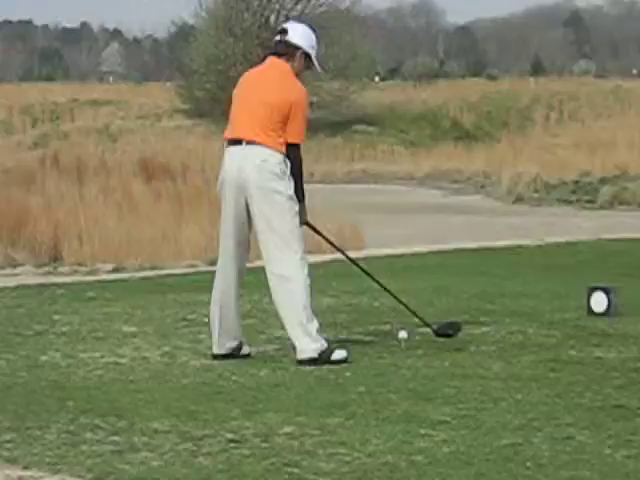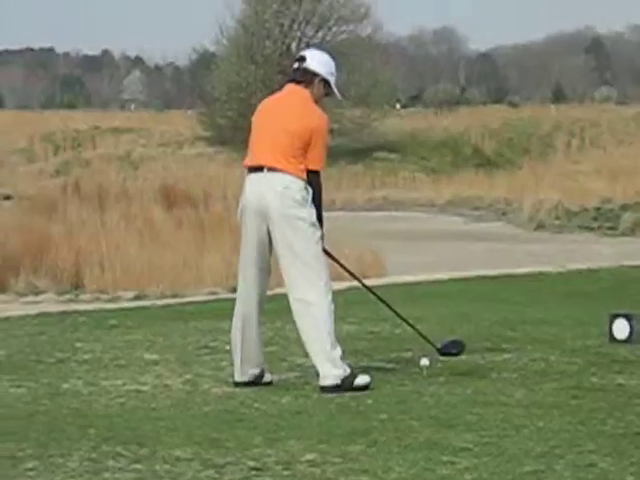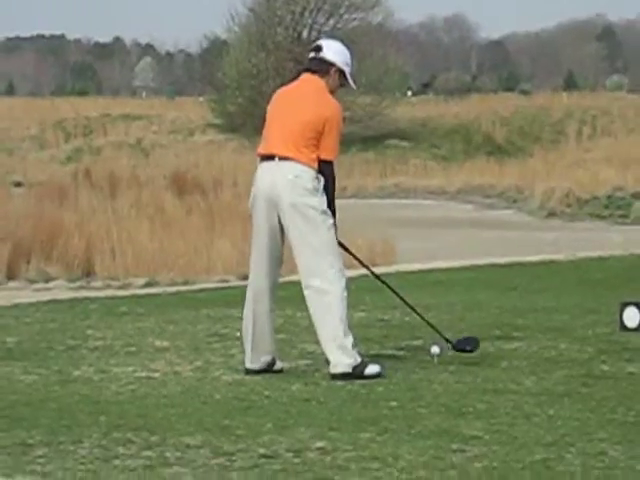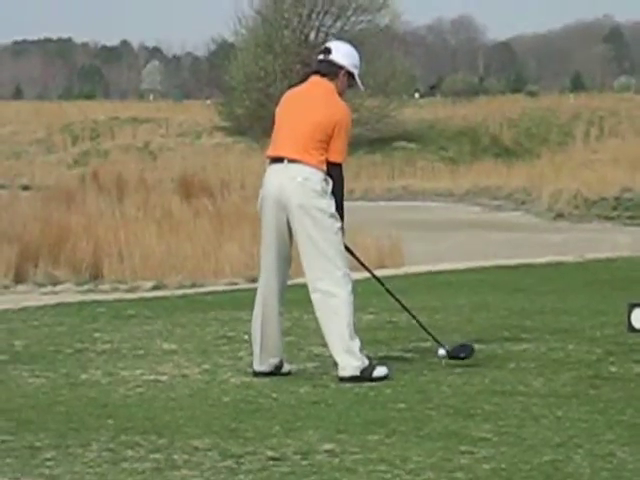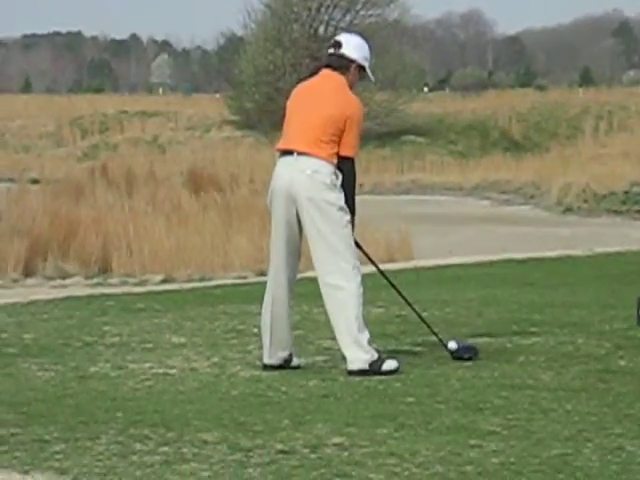
dt=0.4s
person 1, frame 1
left shoulder: (247, 78)
right shoulder: (295, 90)
right elbow: (293, 150)
right wrist: (299, 201)
left hip: (233, 161)
right hip: (265, 164)
left knee: (230, 258)
right knee: (287, 259)
left ankle: (226, 341)
right ankle: (309, 346)
person 1, frame 2
left shoulder: (265, 105)
right shoulder: (316, 117)
right elbow: (313, 176)
right wrist: (318, 226)
left hip: (253, 188)
right hip: (287, 191)
left knee: (250, 285)
right knee: (311, 286)
left ankle: (247, 369)
right ankle: (333, 372)
person 1, frame 3
left shoulder: (280, 94)
right shoulder: (330, 106)
right elbow: (326, 165)
right wrist: (330, 214)
left hip: (265, 177)
right hip: (298, 180)
left knee: (262, 275)
right knee: (325, 275)
left ankle: (258, 356)
right ankle: (343, 360)
person 1, frame 4
left shoulder: (289, 96)
right shoulder: (339, 109)
right elbow: (334, 168)
right wrist: (338, 217)
left hip: (274, 180)
right hip: (307, 183)
left knee: (271, 276)
right knee: (331, 278)
left ankle: (266, 359)
right ankle: (351, 363)
person 1, frame 5
left shoulder: (300, 90)
right shoulder: (351, 103)
right elbow: (346, 162)
right wrist: (350, 212)
left hip: (284, 173)
right hip: (317, 176)
left knee: (280, 270)
right knee: (341, 271)
left ankle: (276, 353)
right ankle: (360, 357)
